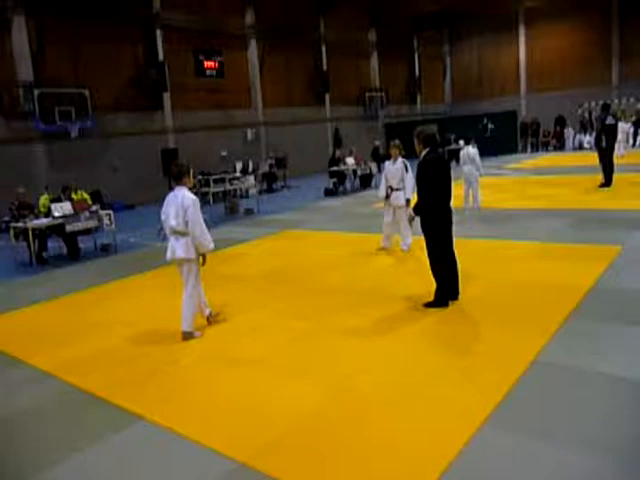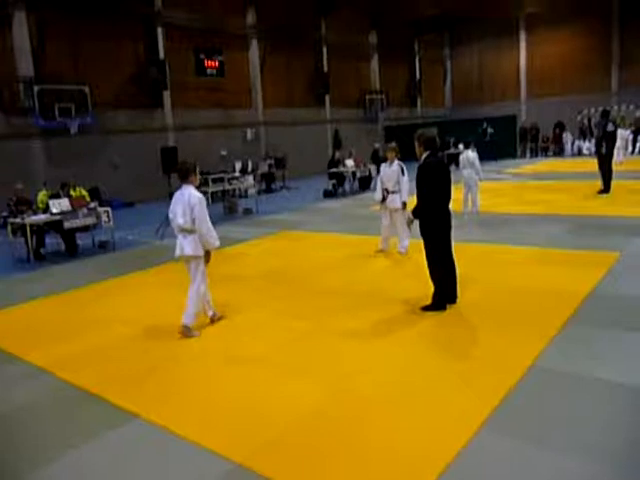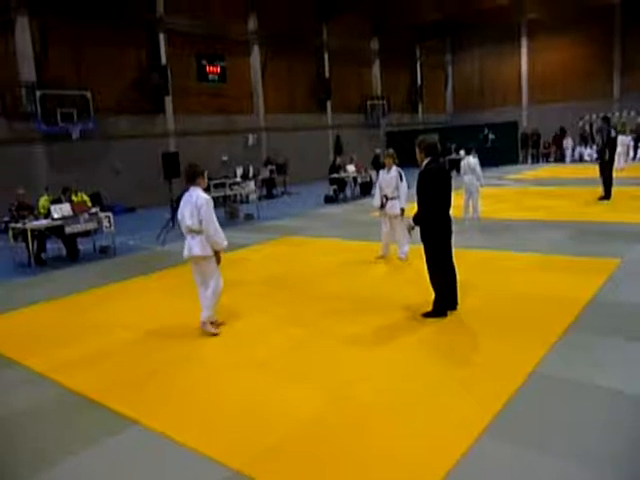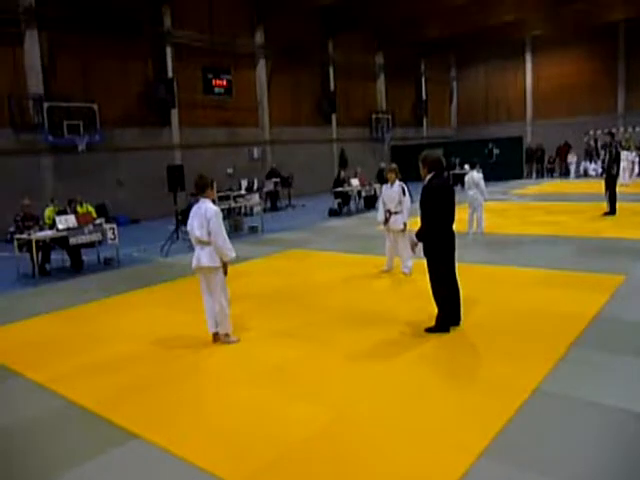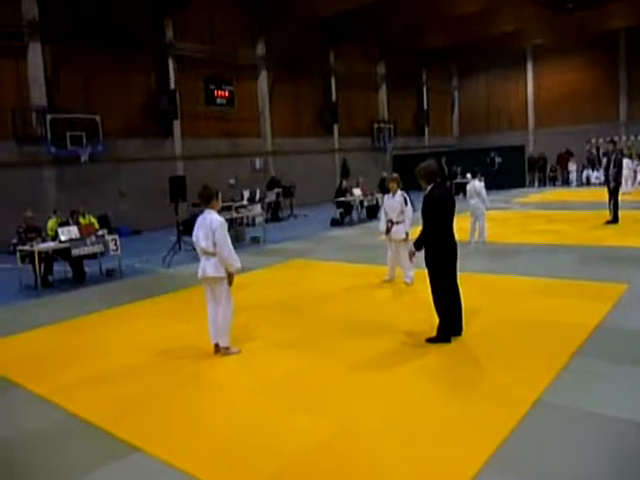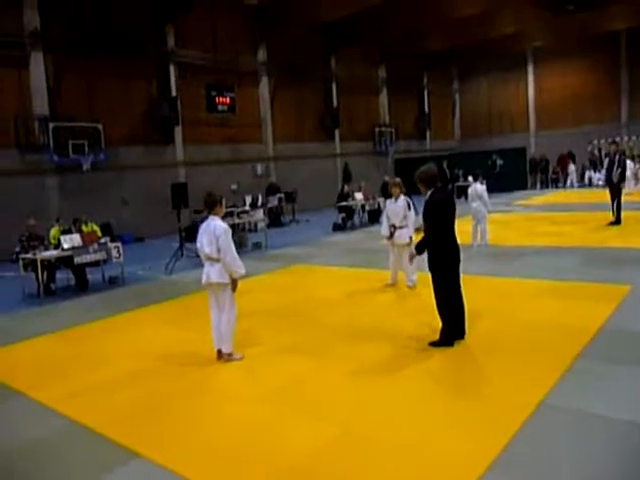
dt=0.2s
person 1, frame 1
left shoulder: (426, 163)
right shoulder: (440, 158)
left elbow: (426, 193)
left wrist: (415, 211)
left hip: (432, 216)
right hip: (443, 212)
left knee: (437, 257)
right knee: (447, 253)
left ankle: (442, 297)
right ankle: (452, 292)
person 1, frame 2
left shoulder: (427, 166)
right shoulder: (440, 162)
left elbow: (426, 196)
left wrist: (414, 214)
left hip: (431, 219)
right hip: (442, 216)
left knee: (435, 261)
right knee: (445, 257)
left ankle: (440, 301)
right ankle: (450, 295)
person 1, frame 3
left shoulder: (427, 172)
right shoulder: (441, 168)
left elbow: (426, 203)
left wrist: (415, 221)
left hip: (432, 226)
right hip: (443, 222)
left knee: (436, 267)
right knee: (446, 263)
left ankle: (440, 307)
right ankle: (450, 302)
person 1, frame 4
left shoulder: (430, 187)
right shoulder: (445, 183)
left elbow: (429, 218)
left wrist: (418, 237)
left hip: (435, 241)
right hip: (447, 237)
left knee: (439, 282)
right knee: (449, 278)
left ankle: (443, 322)
right ankle: (454, 317)
person 1, frame 5
left shoulder: (432, 197)
right shoulder: (446, 192)
left elbow: (429, 228)
left wrist: (416, 247)
left hip: (437, 251)
right hip: (449, 246)
left knee: (440, 292)
right knee: (451, 288)
left ankle: (445, 333)
right ankle: (455, 327)
person 1, frame 6
left shoulder: (433, 201)
right shoulder: (446, 194)
left elbow: (432, 233)
left wrist: (417, 250)
right wrist: (426, 227)
left hip: (440, 254)
right hip: (451, 250)
left knee: (444, 296)
right knee: (454, 292)
left ankle: (448, 336)
right ankle: (459, 331)
person 2, frame 1
left shoulder: (169, 198)
right shoulder: (190, 199)
left elbow: (165, 223)
right elbow: (196, 227)
right wrist: (204, 249)
left hip: (175, 245)
right hip: (188, 246)
left knee: (194, 283)
right knee: (191, 288)
left ankle: (207, 313)
right ankle: (187, 330)
person 2, frame 2
left shoulder: (177, 196)
right shoulder: (196, 197)
left elbow: (173, 221)
right elbow: (203, 225)
right wrist: (209, 247)
left hip: (183, 243)
right hip: (195, 243)
left knee: (199, 281)
right knee: (197, 285)
left ankle: (211, 313)
right ankle: (186, 324)
person 2, frame 3
left shoulder: (185, 198)
right shoulder: (203, 198)
left elbow: (182, 222)
right elbow: (210, 226)
right wrist: (218, 247)
left hip: (191, 245)
right hip: (204, 245)
left knee: (203, 283)
right knee: (215, 283)
left ankle: (211, 319)
right ankle: (206, 320)
person 2, frame 4
left shoulder: (194, 210)
right shoulder: (213, 210)
left elbow: (192, 233)
right elbow: (219, 237)
right wrist: (226, 258)
left hip: (200, 256)
right hip: (213, 256)
left knee: (208, 295)
right knee: (221, 296)
left ankle: (215, 332)
right ankle: (225, 333)
person 2, frame 5
left shoulder: (200, 221)
right shoulder: (218, 221)
right elbow: (224, 248)
right wrist: (231, 269)
left hip: (205, 267)
right hip: (218, 267)
left knee: (212, 306)
right knee: (224, 306)
left ankle: (217, 343)
right ankle: (224, 346)
person 2, frame 6
left shoulder: (204, 227)
right shoulder: (221, 227)
right elbow: (228, 255)
right wrist: (235, 275)
left hip: (209, 272)
right hip: (222, 273)
left knee: (216, 311)
right knee: (228, 312)
left ankle: (219, 350)
right ankle: (227, 352)
person 3, frame 1
left shoulder: (403, 163)
right shoulder: (387, 164)
left elbow: (408, 180)
right elbow: (384, 180)
left wrist: (408, 197)
right wrist: (384, 195)
left hip: (400, 195)
right hip: (390, 195)
left knee: (403, 221)
right knee: (387, 220)
left ankle: (405, 244)
right ankle: (386, 243)
person 3, frame 2
left shoulder: (400, 166)
right shoulder: (383, 166)
left elbow: (404, 183)
right elbow: (380, 183)
left wrist: (404, 200)
right wrist: (380, 198)
left hip: (396, 198)
right hip: (386, 198)
left knee: (400, 223)
right knee: (385, 223)
left ankle: (403, 247)
right ankle: (384, 245)
person 3, frame 3
left shoulder: (398, 172)
right shoulder: (382, 173)
left elbow: (403, 190)
right elbow: (378, 189)
left wrist: (402, 206)
right wrist: (378, 204)
left hip: (395, 204)
right hip: (385, 204)
left knee: (399, 229)
right knee: (385, 229)
left ankle: (403, 252)
right ankle: (385, 252)
person 3, frame 4
left shoulder: (401, 187)
right shoulder: (385, 187)
left elbow: (406, 204)
right elbow: (382, 204)
left wrist: (404, 221)
right wrist: (383, 219)
left hip: (398, 219)
right hip: (388, 219)
left knee: (403, 244)
right knee: (389, 244)
left ankle: (406, 267)
right ankle: (389, 266)
person 3, frame 5
left shoulder: (403, 196)
right shoulder: (386, 197)
left elbow: (408, 214)
right elbow: (384, 213)
left wrist: (406, 230)
right wrist: (384, 229)
left hip: (400, 228)
right hip: (390, 229)
left knee: (404, 254)
right knee: (391, 254)
left ankle: (408, 277)
right ankle: (390, 275)
person 3, frame 6
left shoulder: (406, 201)
right shoulder: (388, 202)
left elbow: (411, 218)
right elbow: (385, 218)
left wrist: (410, 235)
right wrist: (386, 233)
left hip: (403, 233)
right hip: (392, 233)
left knee: (406, 259)
right knee: (393, 259)
left ankle: (411, 281)
right ankle: (393, 280)
